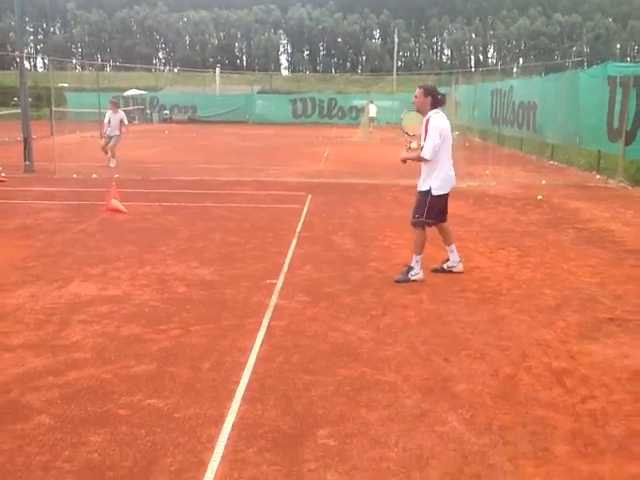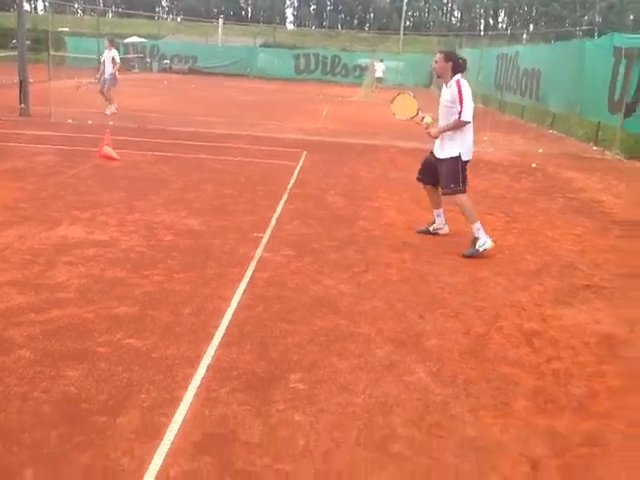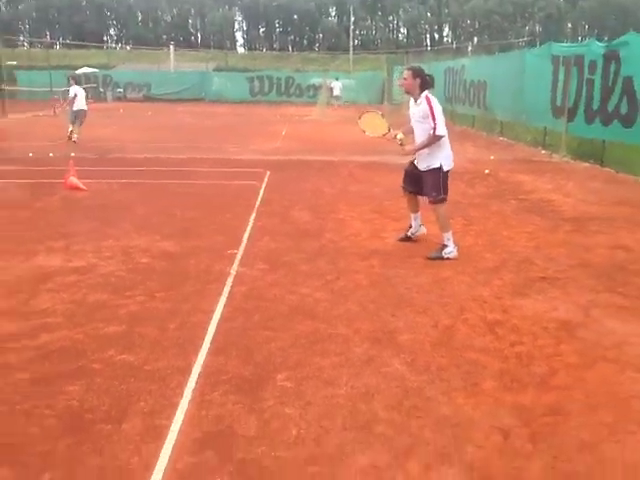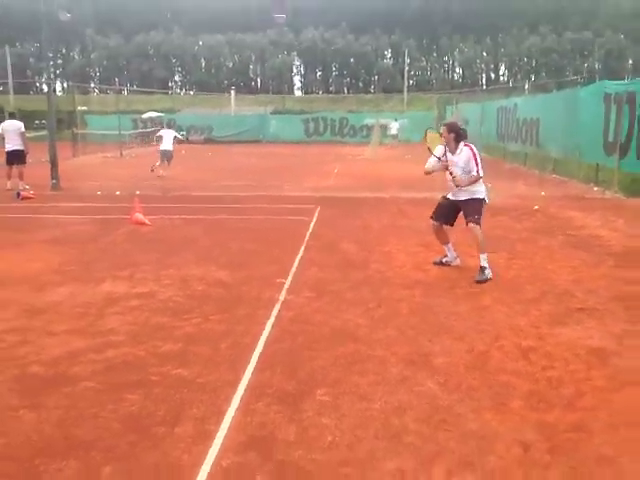
dt=0.5s
person 1, frame 1
left shoulder: (432, 121)
right shoulder: (438, 117)
left elbow: (427, 155)
left wrist: (407, 155)
right wrist: (415, 148)
left hip: (434, 182)
right hip: (441, 179)
left knee: (419, 223)
right knee: (439, 221)
left ankle: (415, 269)
right ankle: (454, 261)
person 1, frame 2
left shoulder: (460, 85)
right shoulder: (447, 86)
left elbow: (465, 118)
left wrist: (439, 130)
right wrist: (433, 122)
left hip: (455, 150)
right hip: (443, 147)
left knee: (457, 192)
right knee: (428, 182)
left ankle: (482, 239)
right ankle: (439, 224)
person 1, frame 3
left shoulder: (430, 102)
right shoulder: (413, 102)
left elbow: (439, 133)
left wrist: (414, 148)
right wrist: (400, 133)
left hip: (436, 161)
right hip: (421, 159)
left knee: (436, 202)
right knee: (409, 190)
left ankle: (449, 247)
right ankle: (416, 228)
person 1, frame 4
left shoulder: (469, 150)
right shoulder: (441, 150)
left elbow: (478, 175)
right elbow: (427, 170)
left wrist: (464, 182)
right wrist: (439, 167)
left hip: (474, 195)
right hip: (454, 195)
left knee: (473, 226)
right knee: (436, 223)
left ankle: (484, 267)
right ankle: (451, 256)
